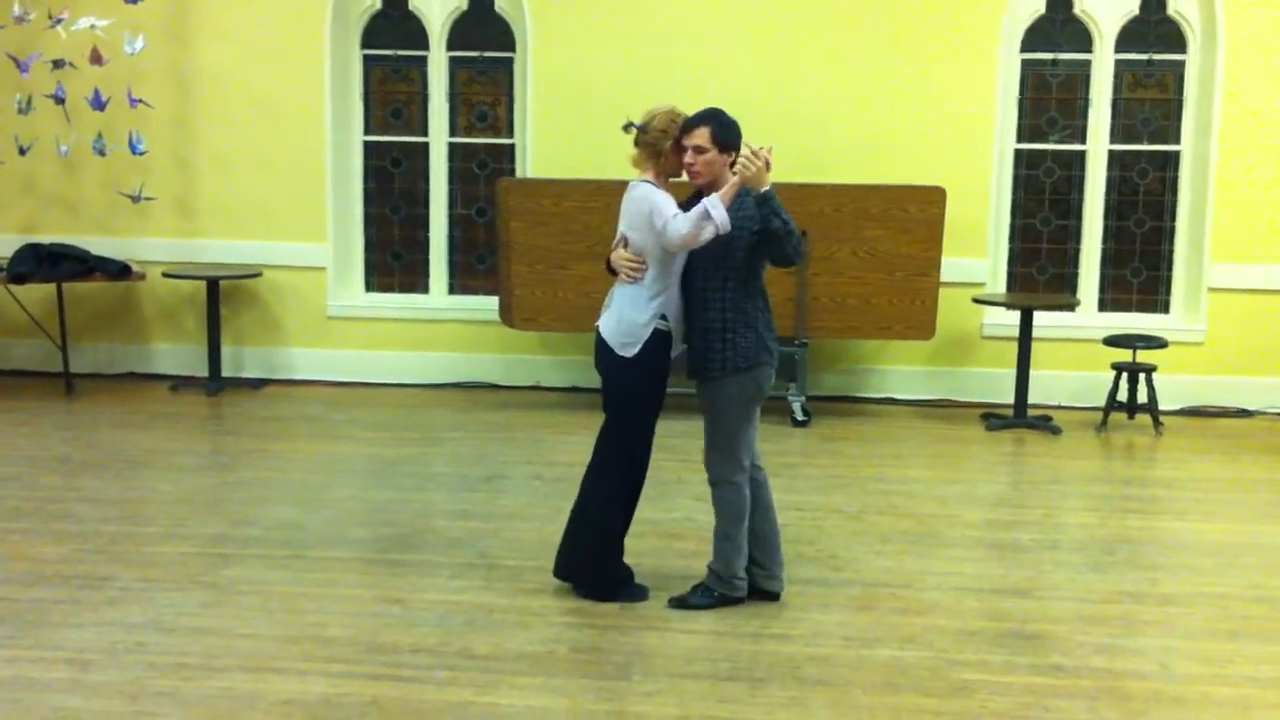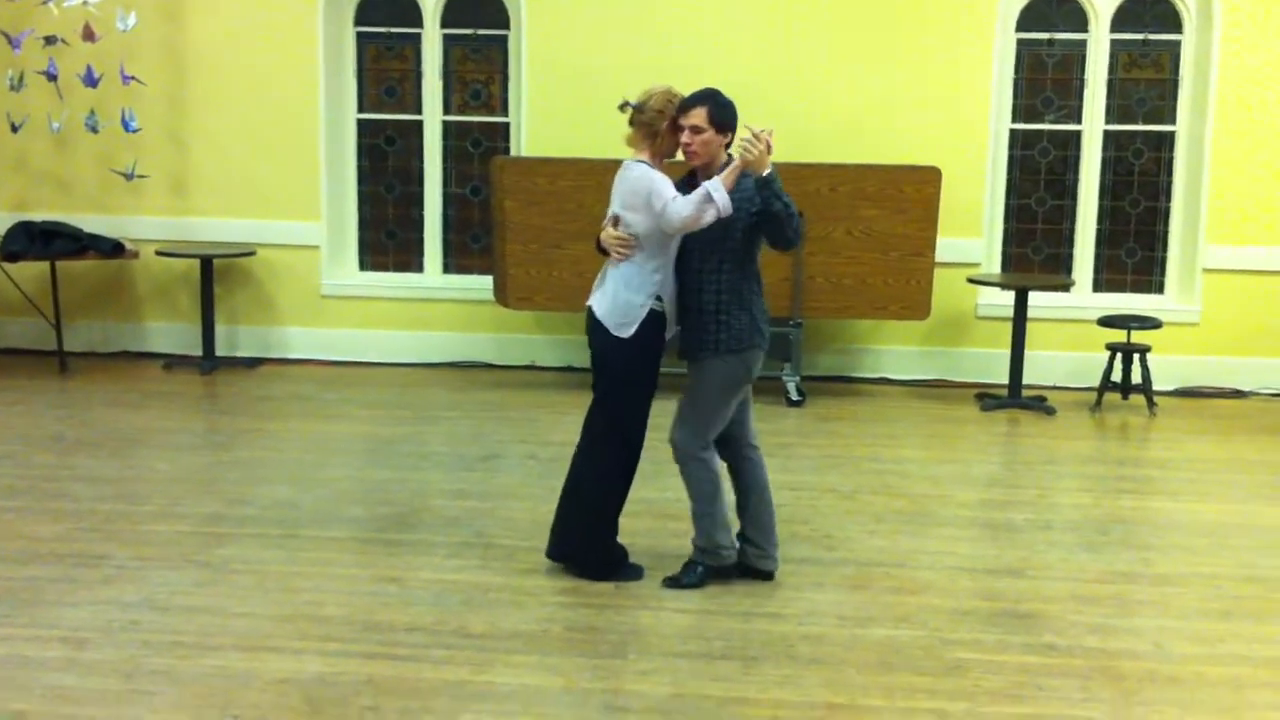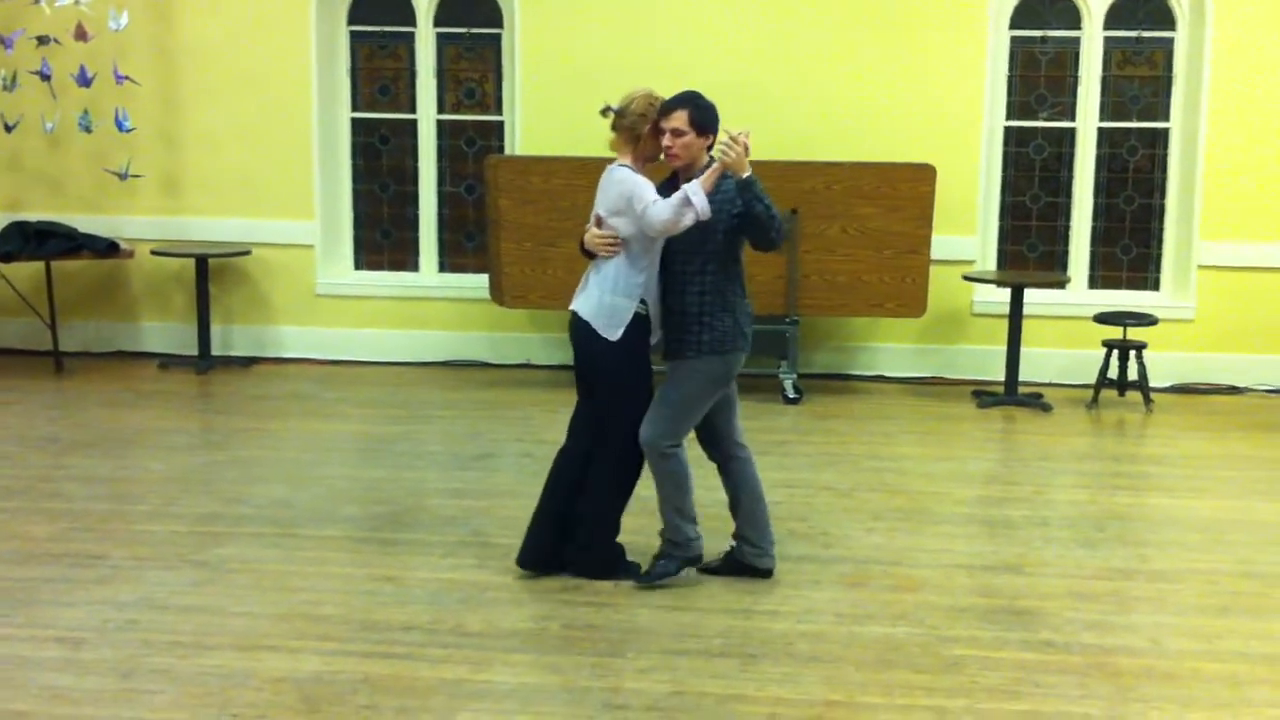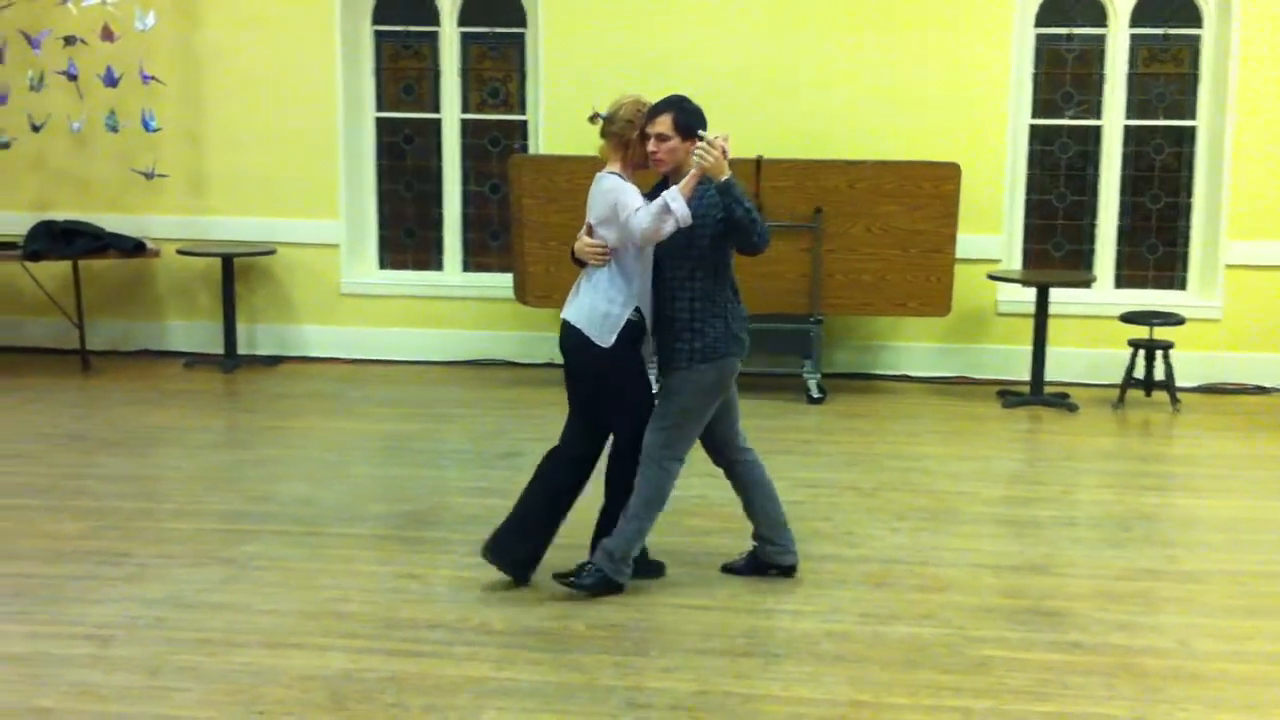
dt=0.3s
person 1, frame 1
left shoulder: (750, 208)
right shoulder: (688, 210)
left elbow: (789, 255)
right elbow: (652, 258)
left wrist: (764, 191)
right wrist: (618, 257)
left hip: (742, 358)
right hip: (713, 358)
left knee: (725, 468)
right knee: (742, 466)
left ankle: (727, 581)
right ankle: (764, 575)
person 1, frame 2
left shoulder: (748, 190)
right shoulder: (680, 190)
left elbow: (788, 237)
left wrist: (765, 174)
right wrist: (607, 237)
left hip: (733, 339)
right hip: (705, 338)
left knee: (690, 441)
right knee: (737, 445)
left ankle: (714, 551)
right ankle: (758, 554)
person 1, frame 3
left shoulder: (729, 193)
right shoulder: (663, 192)
left elbow: (771, 238)
left wrist: (744, 177)
right wrist: (591, 239)
left hip: (715, 341)
right hip: (689, 340)
left knee: (658, 437)
right knee: (725, 445)
left ankle: (682, 542)
right ankle: (755, 552)
person 1, frame 4
left shoulder: (714, 197)
right shoulder: (654, 198)
left elbow: (756, 242)
left wrist: (724, 180)
right wrist: (584, 246)
left hip: (708, 346)
right hip: (686, 346)
left knee: (660, 452)
right knee: (730, 450)
left ankle: (614, 562)
right ankle: (777, 550)
person 2, frame 1
left shoulder: (641, 194)
right shoulder: (651, 199)
right elbow: (684, 233)
right wrist: (737, 182)
left hip: (625, 340)
right hip: (637, 344)
left knee: (615, 453)
right knee: (625, 458)
left ankle: (581, 562)
right ankle: (601, 575)
person 2, frame 2
left shoulder: (632, 174)
right shoulder: (648, 181)
right elbow: (685, 216)
right wrist: (739, 166)
left hip: (614, 318)
right hip: (631, 324)
left knee: (603, 432)
right knee: (619, 439)
left ankle: (573, 543)
right ankle: (595, 555)
person 2, frame 3
left shoulder: (617, 177)
right shoulder: (631, 184)
right elbow: (664, 220)
right wrist: (716, 169)
left hip: (595, 322)
right hip: (615, 328)
left knee: (588, 435)
right knee: (628, 439)
left ankle: (545, 547)
right ankle: (592, 552)
person 2, frame 4
left shoulder: (609, 185)
right shoulder: (616, 190)
right elbow: (647, 228)
right wrist: (695, 175)
left hip: (588, 330)
right hip: (606, 335)
left knee: (581, 443)
right knee: (635, 440)
left ankle: (516, 545)
